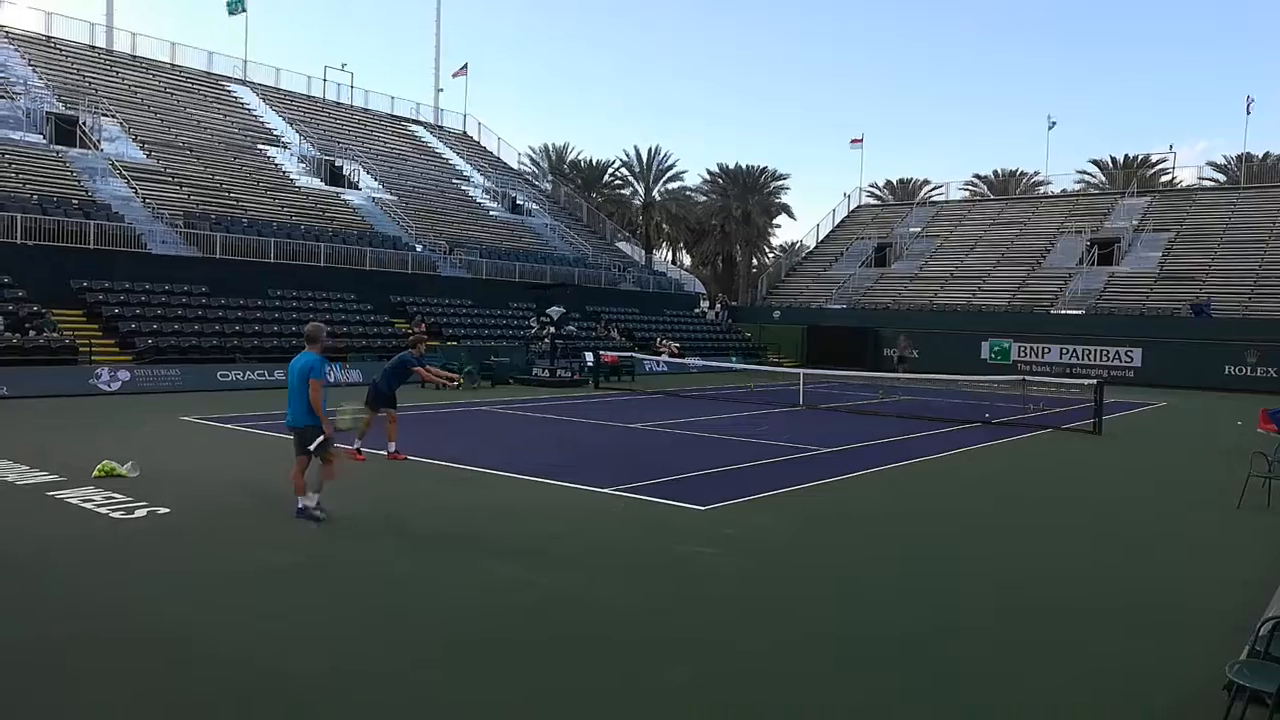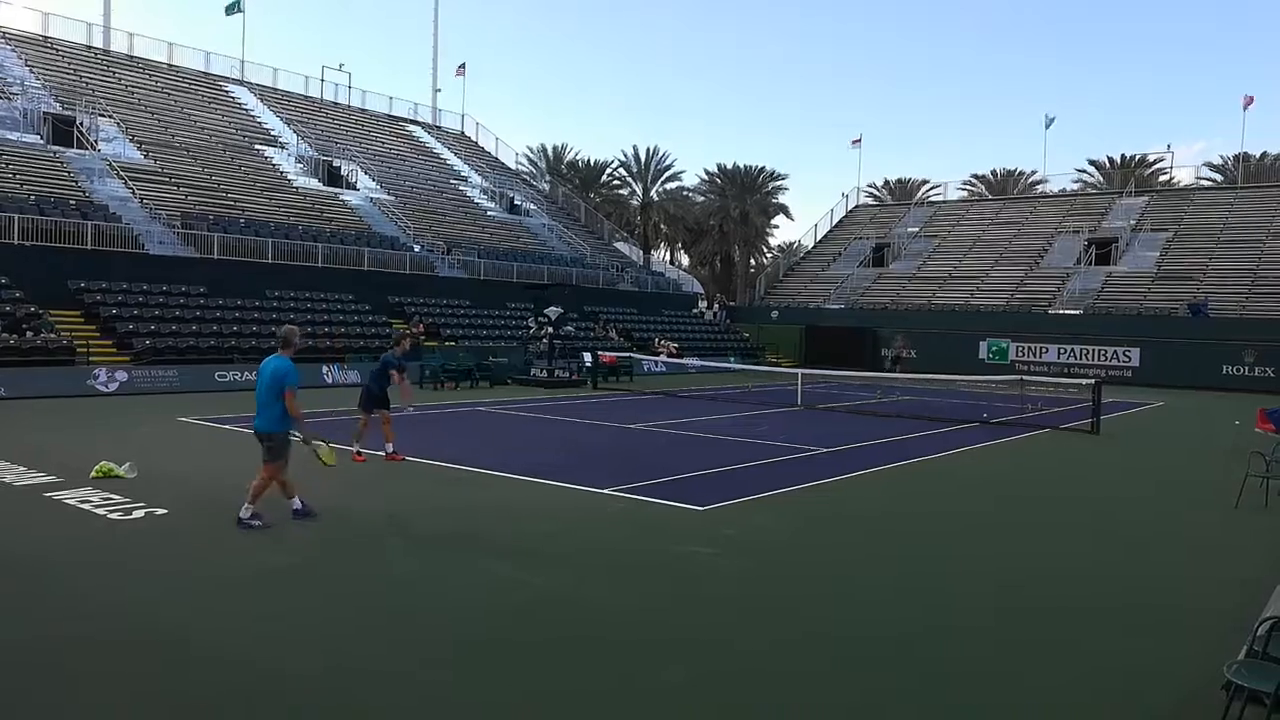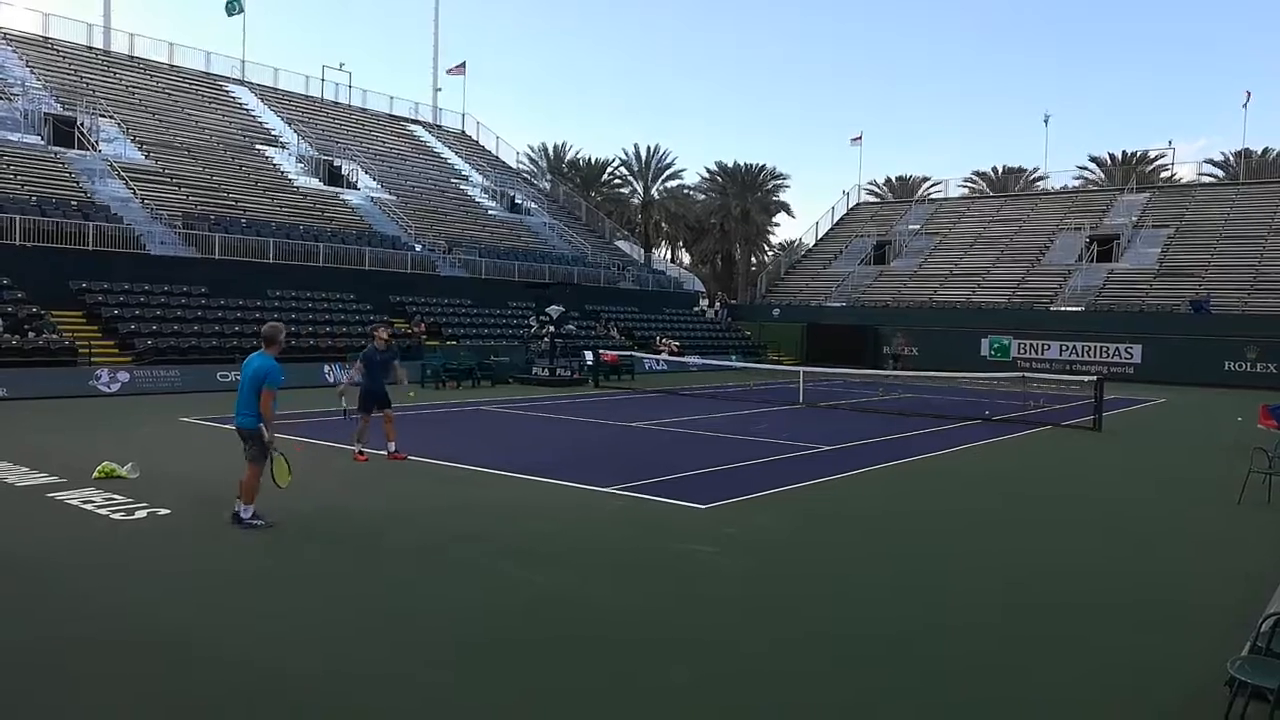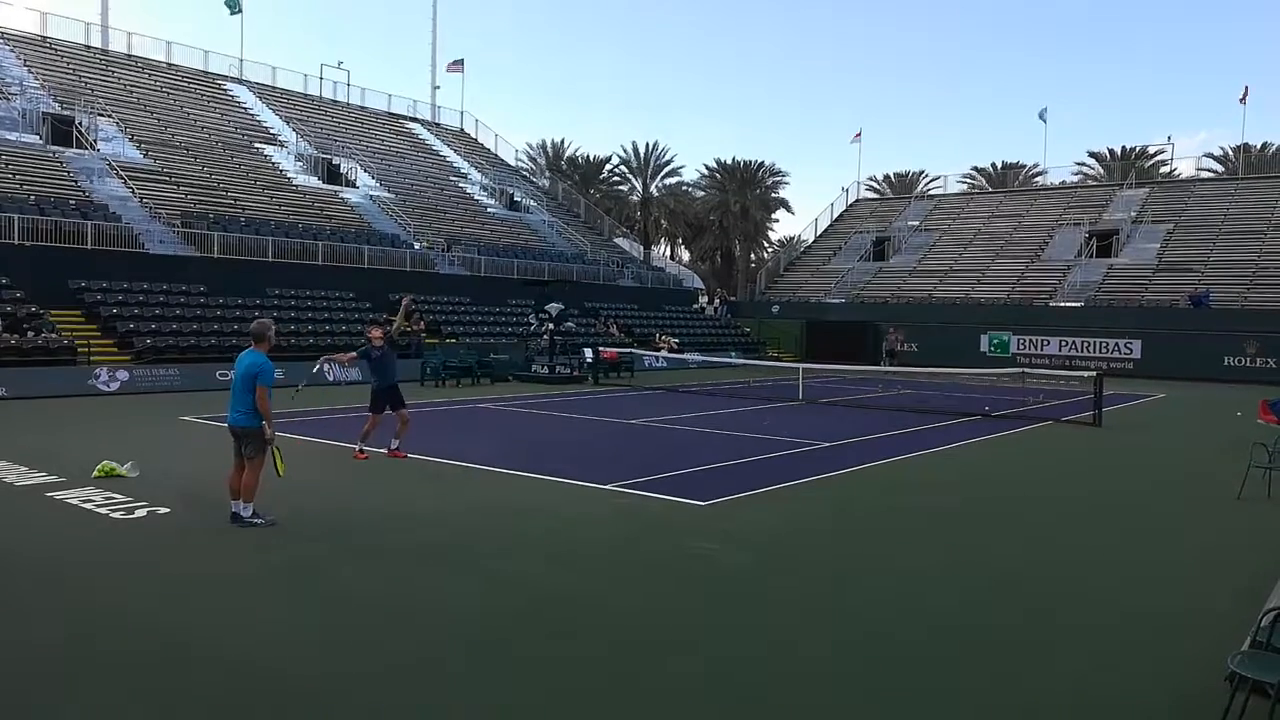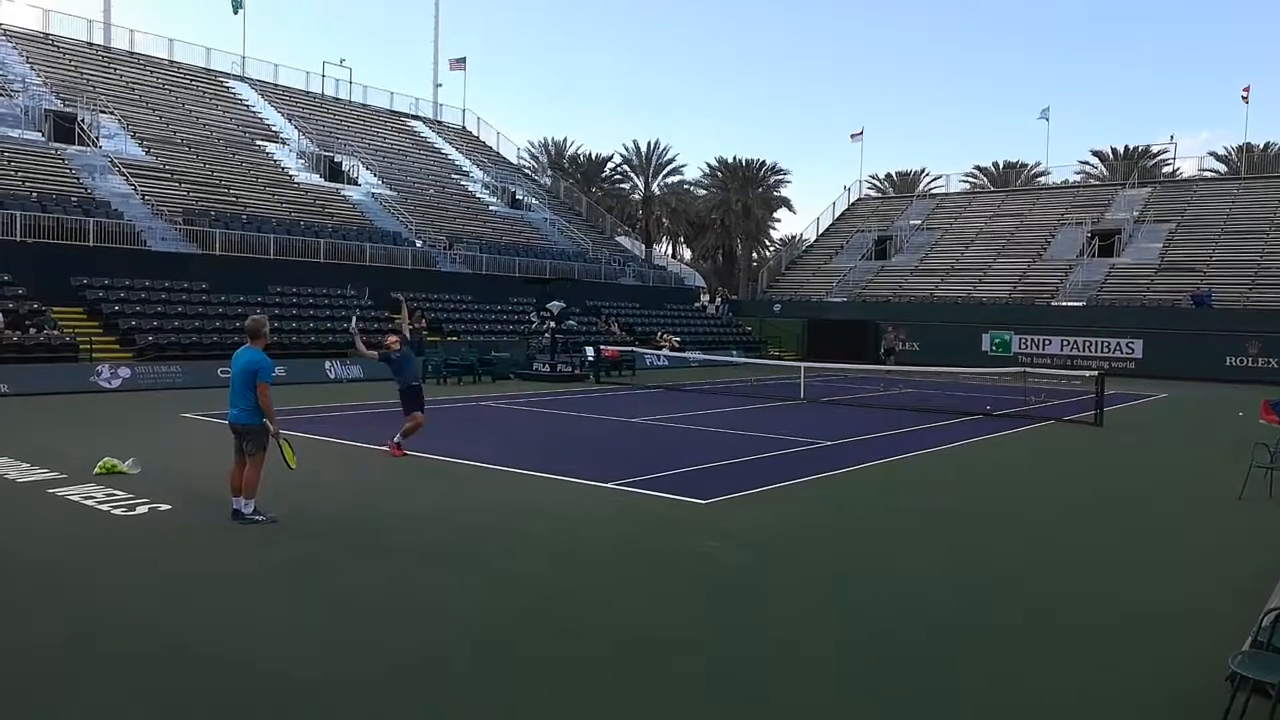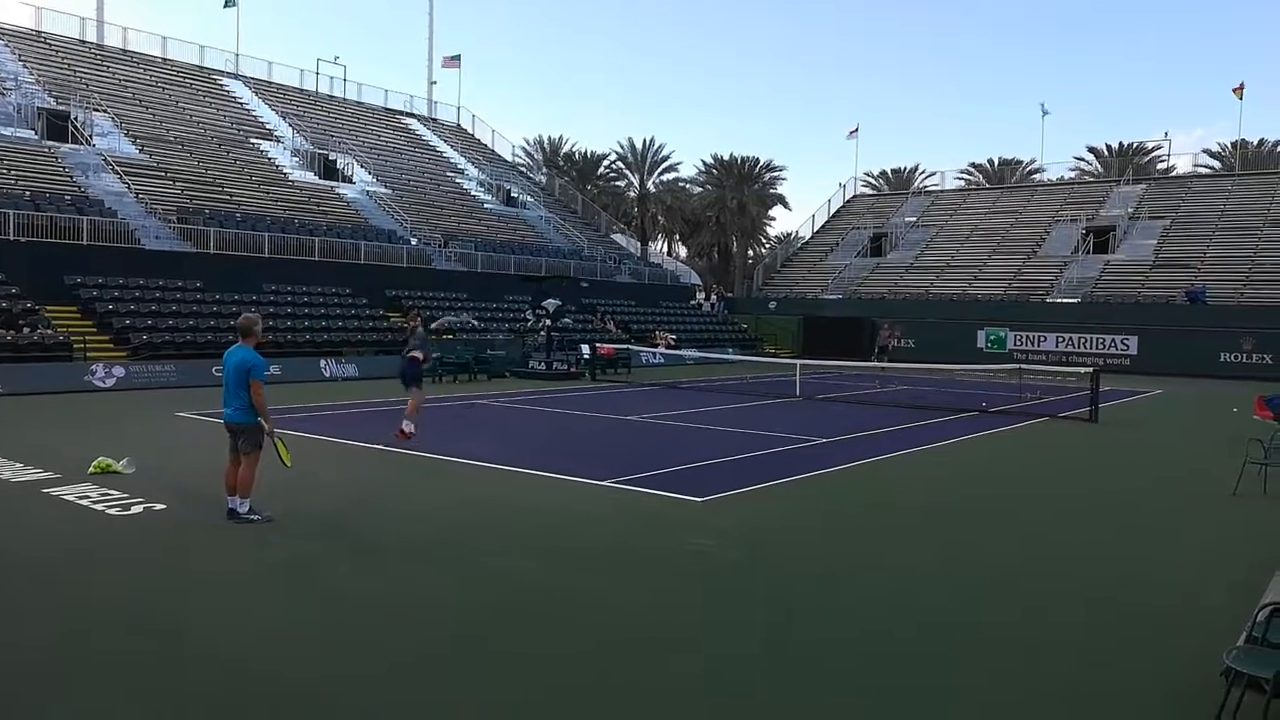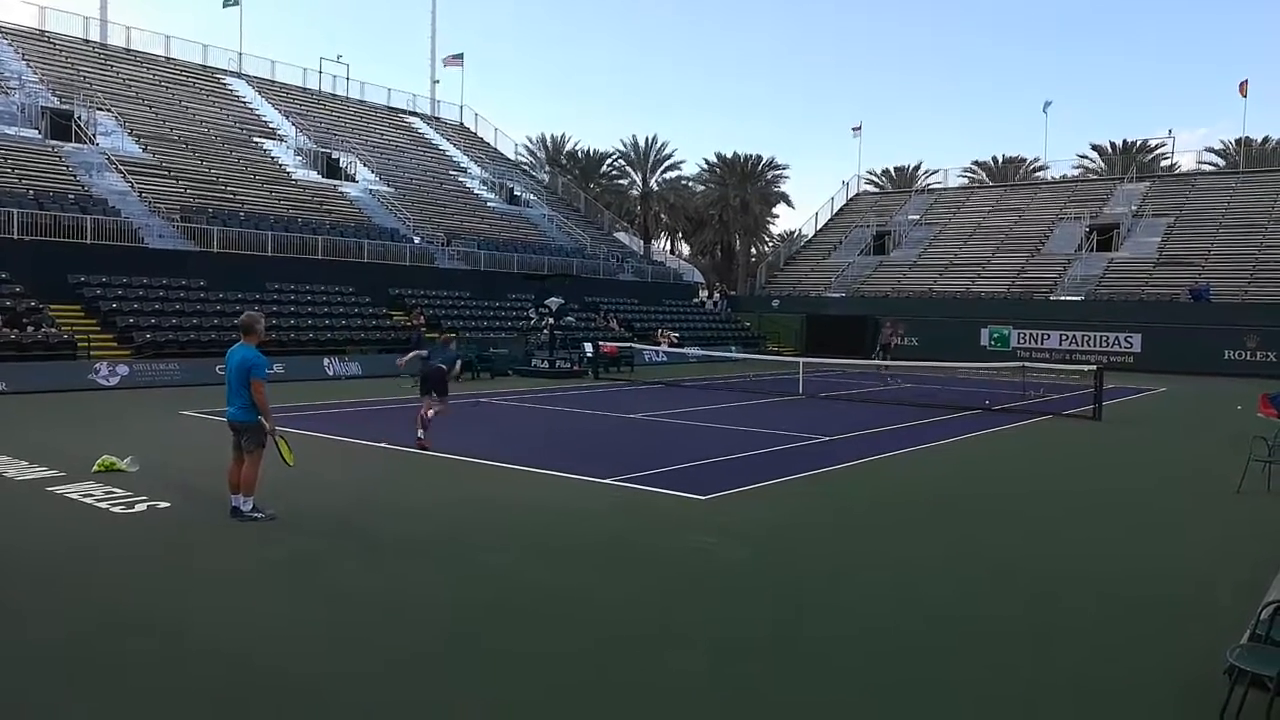
dt=0.4s
person 1, frame 1
left shoulder: (295, 361)
right shoulder: (317, 362)
right elbow: (314, 395)
right wrist: (326, 423)
left hip: (295, 421)
right hip: (310, 423)
left knee: (301, 464)
right knee: (329, 461)
left ankle: (303, 505)
right ankle: (311, 502)
person 1, frame 2
left shoulder: (267, 362)
right shoulder: (289, 368)
right elbow: (291, 404)
right wrist: (302, 429)
left hip: (264, 425)
right hip: (275, 428)
left knee: (279, 470)
right knee: (268, 474)
left ankle: (298, 507)
right ankle: (246, 515)
person 1, frame 3
left shoulder: (250, 359)
right shoulder: (272, 367)
right elbow: (265, 403)
right wrist: (270, 430)
left hip: (243, 422)
right hip: (256, 426)
left knee: (251, 469)
right knee: (255, 471)
left ankle: (239, 511)
right ankle: (247, 516)
person 1, frame 4
left shoulder: (242, 356)
right shoulder: (264, 364)
right elbow: (262, 400)
right wrist: (270, 427)
left hip: (235, 421)
right hip: (252, 424)
left knee: (238, 467)
right knee: (252, 469)
left ankle: (236, 511)
right ankle: (247, 514)
person 1, frame 5
left shoulder: (238, 354)
right shoulder: (262, 361)
right elbow: (263, 396)
right wrist: (273, 423)
left hip: (236, 418)
right hip: (253, 421)
left knee: (239, 463)
right knee: (253, 466)
left ankle: (237, 507)
right ankle: (248, 511)
person 1, frame 6
left shoulder: (229, 353)
right shoulder: (255, 360)
right elbow: (257, 395)
right wrist: (268, 421)
left hip: (231, 416)
right hip: (248, 420)
left knee: (234, 462)
right knee: (248, 464)
left ankle: (232, 507)
right ankle: (244, 511)
person 1, frame 7
left shoulder: (232, 352)
right shoulder: (256, 358)
right elbow: (258, 394)
right wrist: (269, 419)
left hip: (234, 415)
right hip: (251, 418)
left knee: (237, 460)
right knee: (251, 463)
left ankle: (236, 505)
right ankle: (247, 508)
